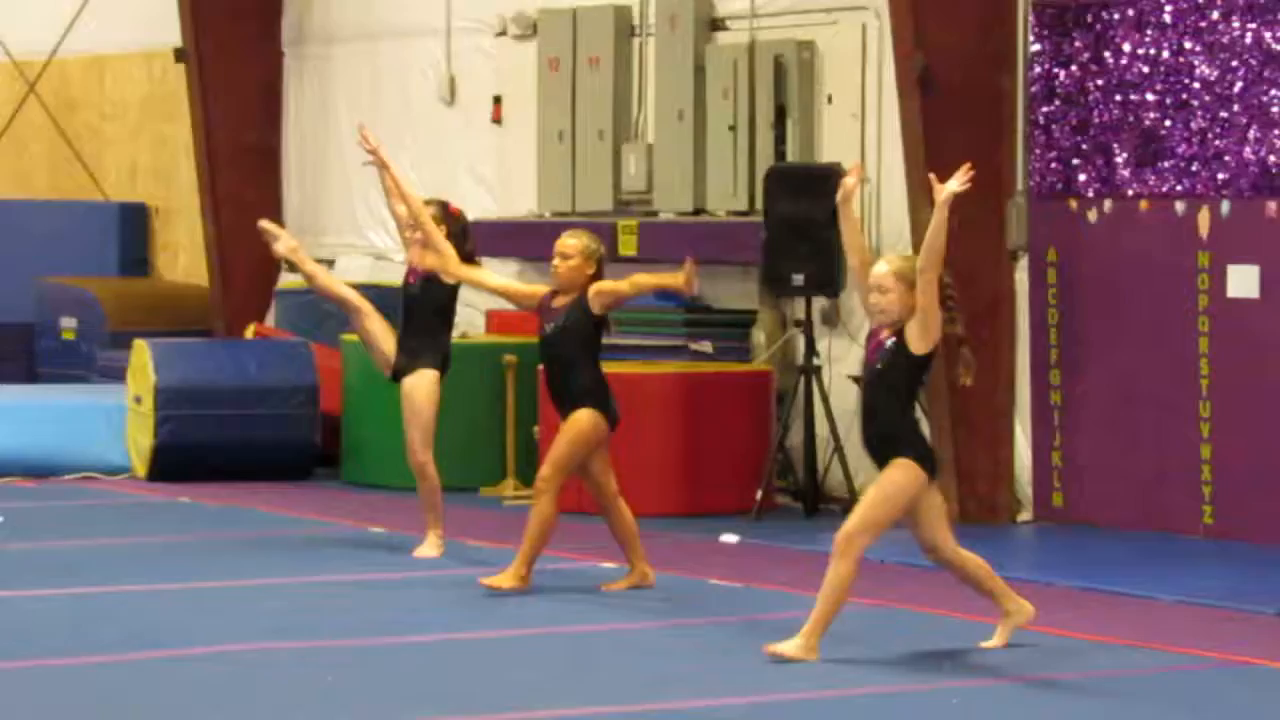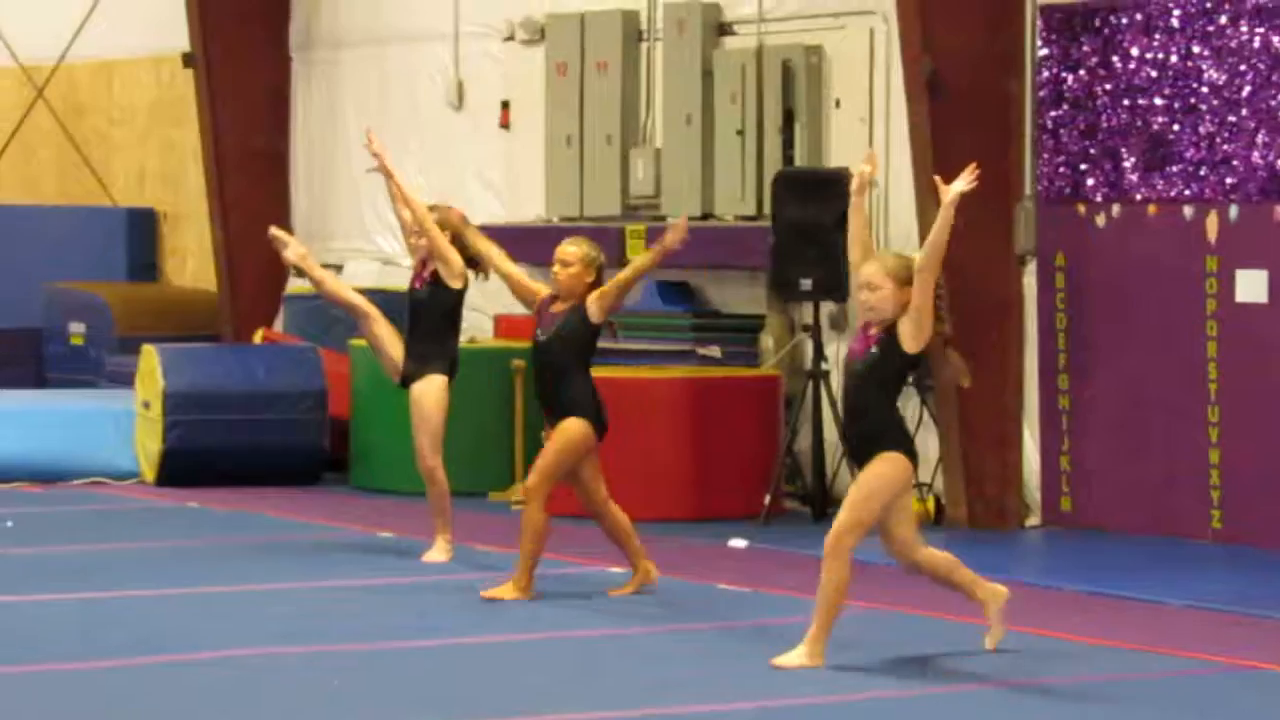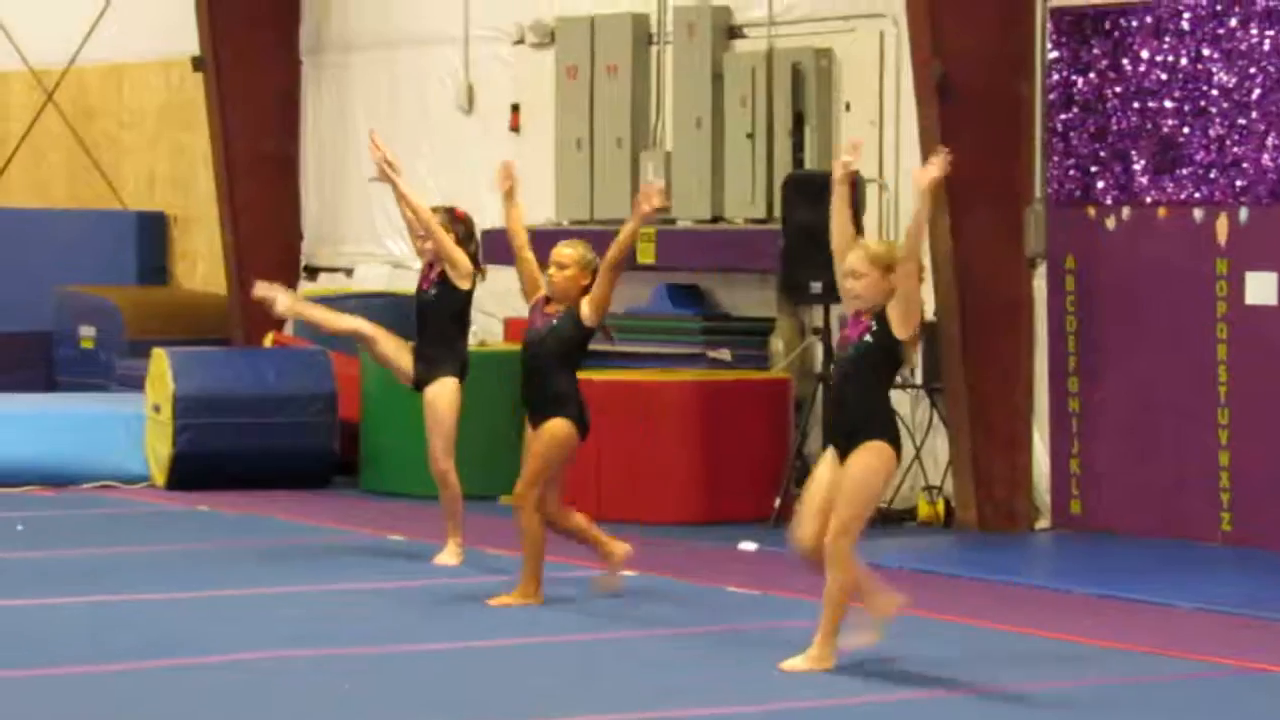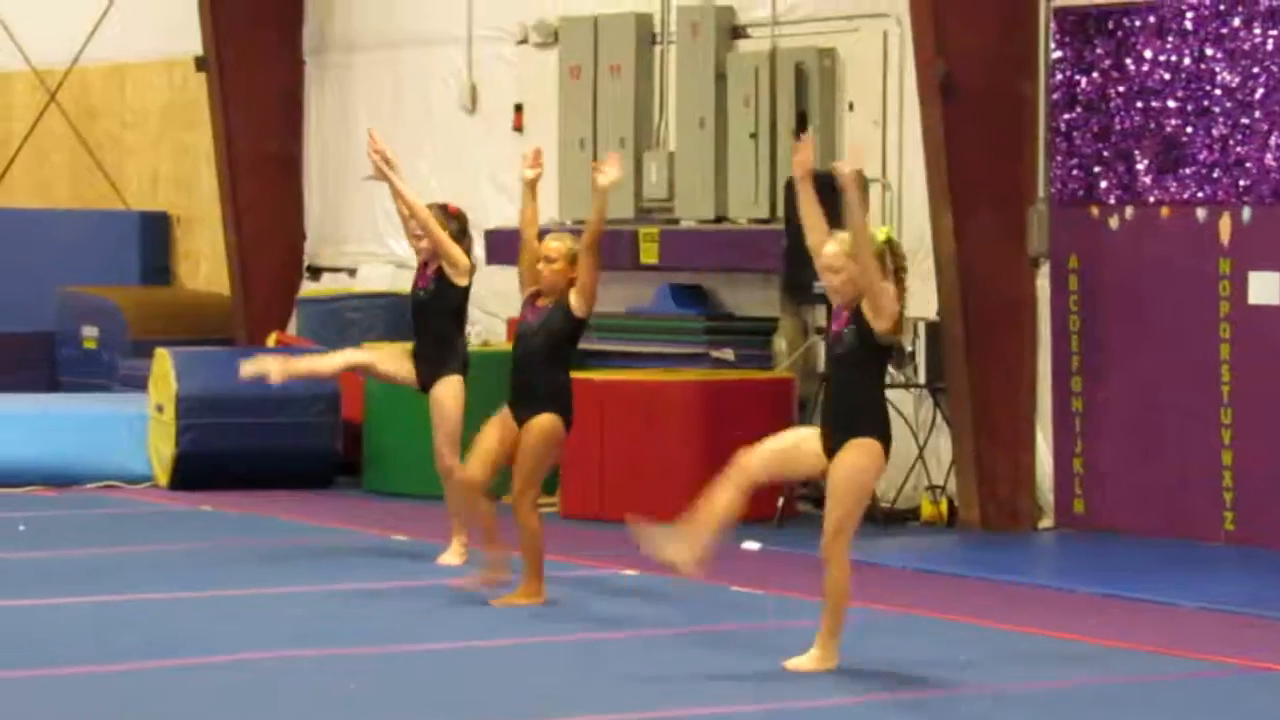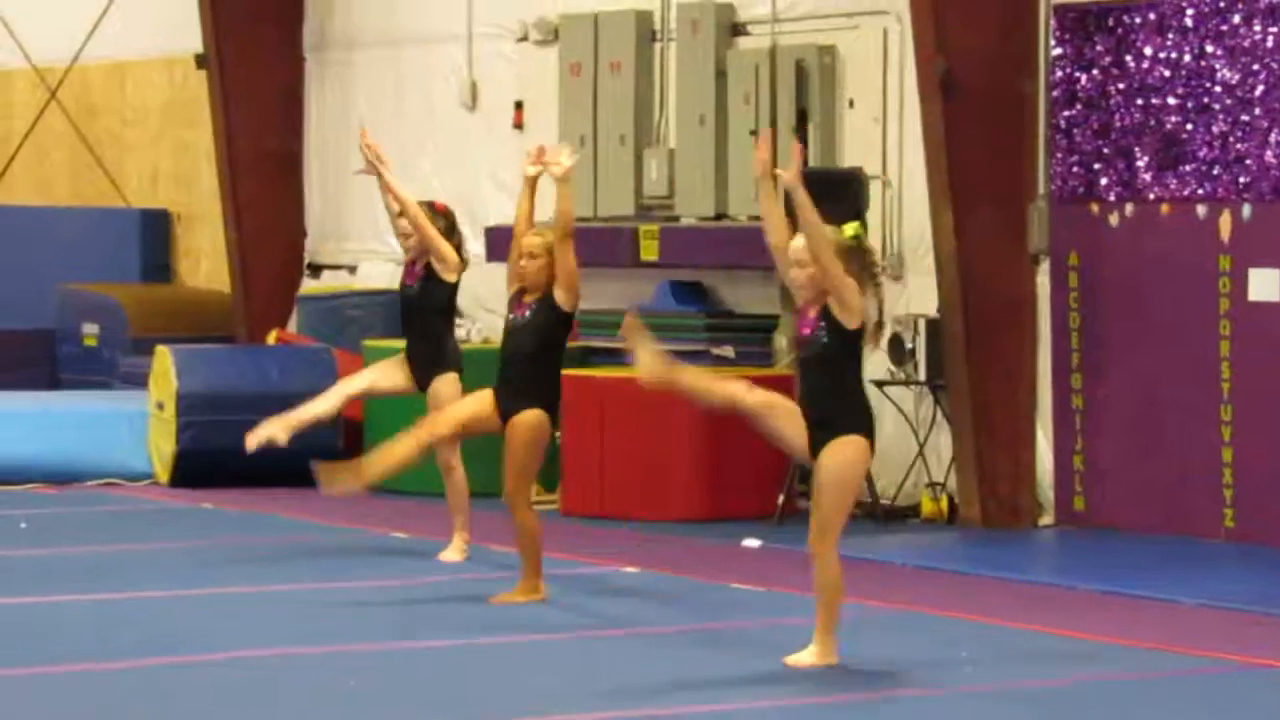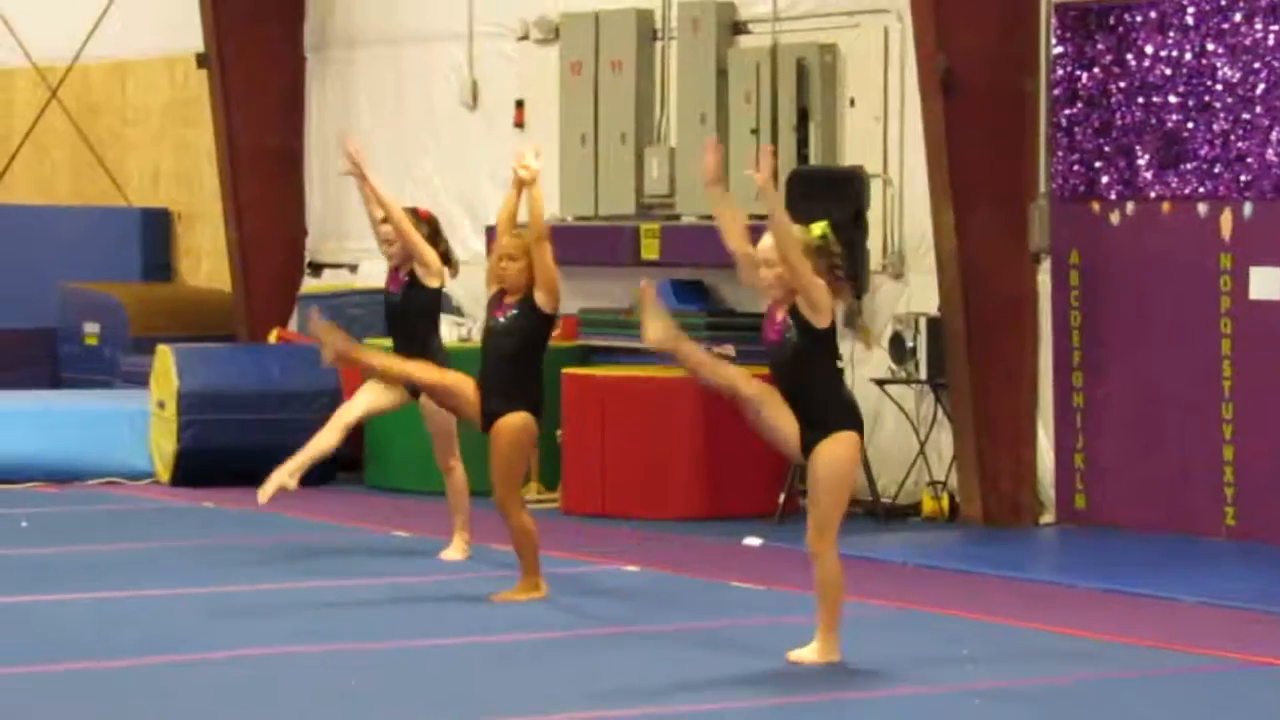
dt=0.1s
person 1, frame 1
left shoulder: (920, 333)
right shoulder: (881, 329)
left elbow: (928, 267)
right elbow: (856, 262)
left wrist: (942, 208)
right wrist: (847, 206)
left hip: (908, 458)
right hip: (891, 457)
left knee: (848, 540)
right knee: (941, 548)
left ankle: (809, 640)
right ankle: (1014, 606)
person 1, frame 2
left shoulder: (911, 331)
right shoulder: (869, 327)
left elbow: (927, 267)
right elbow: (859, 255)
left wrist: (948, 208)
right wrist: (858, 196)
left hip: (889, 454)
right hip: (866, 454)
left knee: (838, 543)
right knee: (908, 551)
left ankle: (813, 647)
right ankle: (989, 594)
person 1, frame 3
left shoulder: (898, 316)
right shoulder: (856, 314)
left elbow: (912, 251)
right elbow: (839, 245)
left wrist: (922, 195)
right wrist: (841, 185)
left hip: (874, 443)
right hip: (841, 444)
left knee: (836, 543)
right knee: (808, 540)
left ankle: (823, 650)
right ankle: (878, 601)
person 1, frame 4
left shoulder: (880, 309)
right shoulder: (842, 308)
left elbow: (867, 250)
right elbow: (817, 241)
left wrist: (853, 190)
right wrist: (803, 182)
left hip: (864, 438)
right hip: (829, 433)
left knee: (834, 544)
right knee: (743, 467)
left ankle: (827, 649)
right ankle: (686, 544)
person 1, frame 5
left shoulder: (845, 301)
right shoulder: (808, 304)
left elbow: (824, 249)
right elbow: (781, 241)
left wrist: (796, 190)
right wrist: (766, 185)
left hip: (846, 431)
right hip: (807, 427)
left knee: (822, 543)
right knee: (738, 394)
left ankle: (825, 646)
person 1, frame 6
left shoulder: (814, 299)
right shoulder: (776, 305)
left elbow: (790, 251)
right elbow: (736, 242)
left wrist: (768, 195)
right wrist: (715, 187)
left hip: (834, 428)
right hip: (795, 425)
left knee: (821, 541)
right knee: (742, 388)
left ankle: (827, 643)
person 2, frame 1
left shoulder: (595, 298)
right shoulder: (549, 298)
left elbow: (635, 283)
right elbow: (492, 282)
left wrist: (676, 281)
right wrist: (454, 266)
left hip: (592, 407)
right hip: (568, 407)
left knee: (547, 481)
right knee: (604, 493)
left ankle: (520, 572)
right ankle: (640, 568)
person 2, frame 2
left shoulder: (593, 307)
right shoulder: (543, 303)
left elbow: (626, 277)
right elbow: (505, 266)
left wrist: (659, 251)
right wrist: (468, 230)
left hip: (579, 415)
right hip: (557, 417)
left knee: (534, 489)
right knee: (594, 501)
left ankle: (521, 583)
right ankle: (643, 568)
person 2, frame 3
left shoulder: (586, 310)
right shoulder: (539, 303)
left elbow: (612, 261)
right elbow: (520, 244)
left wrist: (638, 219)
right wrist: (509, 199)
left hip: (562, 416)
right hip: (537, 413)
left knee: (527, 496)
right knee: (545, 505)
left ankle: (530, 588)
right ankle: (610, 549)
person 2, frame 4
left shoulder: (576, 304)
right shoulder: (533, 296)
left elbow: (590, 246)
right elbow: (528, 237)
left wrist: (601, 196)
right wrist: (529, 187)
left hip: (548, 409)
right hip: (516, 407)
left knee: (523, 496)
right knee: (471, 481)
left ankle: (531, 587)
right ankle: (493, 562)
person 2, frame 5
left shoulder: (562, 300)
right shoulder: (517, 294)
left elbow: (564, 236)
right elbow: (519, 231)
left wrist: (563, 182)
right wrist: (528, 182)
left hip: (535, 406)
right hip: (500, 397)
left knee: (516, 496)
right knee: (431, 429)
left ankle: (532, 585)
right ankle: (359, 474)
person 2, frame 6
left shoulder: (542, 302)
right shoulder: (497, 296)
left elbow: (539, 238)
right elbow: (502, 234)
left wrist: (534, 186)
right wrist: (516, 187)
left hip: (517, 409)
right hip: (480, 397)
left knee: (508, 500)
right knee: (421, 372)
left ankle: (532, 583)
right ankle: (347, 348)
person 3, frame 1
right shoulder: (419, 261)
left elbow: (417, 211)
right elbow: (399, 210)
left wrist: (387, 166)
right wrist: (380, 168)
left hip: (425, 363)
right hip: (398, 355)
left knee: (418, 455)
right knee: (355, 302)
left ankle: (434, 535)
person 3, frame 2
left shoulder: (454, 267)
right shoulder: (423, 266)
left elbow: (423, 218)
right elbow: (404, 216)
left wrist: (391, 172)
right wrist: (386, 175)
left hip: (433, 369)
right hip: (406, 361)
left knee: (427, 460)
right knee: (363, 309)
left ankle: (443, 539)
person 3, frame 3
left shoulder: (461, 269)
right shoulder: (430, 268)
left elbow: (429, 220)
right elbow: (411, 218)
left wrist: (396, 177)
right wrist: (391, 179)
left hip: (444, 371)
right hip: (416, 361)
left knee: (441, 461)
right knee: (363, 329)
left ankle: (455, 542)
person 3, frame 4
left shoulder: (457, 266)
right shoulder: (426, 266)
left elbow: (426, 217)
right elbow: (408, 215)
left wrist: (393, 175)
right wrist: (389, 176)
left hip: (446, 370)
right hip: (417, 363)
left knee: (446, 459)
right knee: (356, 357)
left ankle: (459, 541)
person 3, frame 5
left shoulder: (447, 262)
right shoulder: (414, 262)
left elbow: (418, 216)
right elbow: (397, 215)
left wrist: (384, 172)
right wrist: (380, 171)
left hip: (440, 367)
right hip: (411, 363)
left knee: (447, 457)
right knee: (348, 388)
left ankle: (460, 539)
person 3, frame 6
left shoulder: (429, 267)
right shoulder: (397, 268)
left elbow: (400, 223)
right elbow: (379, 218)
left wrist: (367, 177)
right wrist: (361, 180)
left knee: (447, 459)
right knee: (345, 416)
left ankle: (461, 538)
right ankle: (291, 469)
